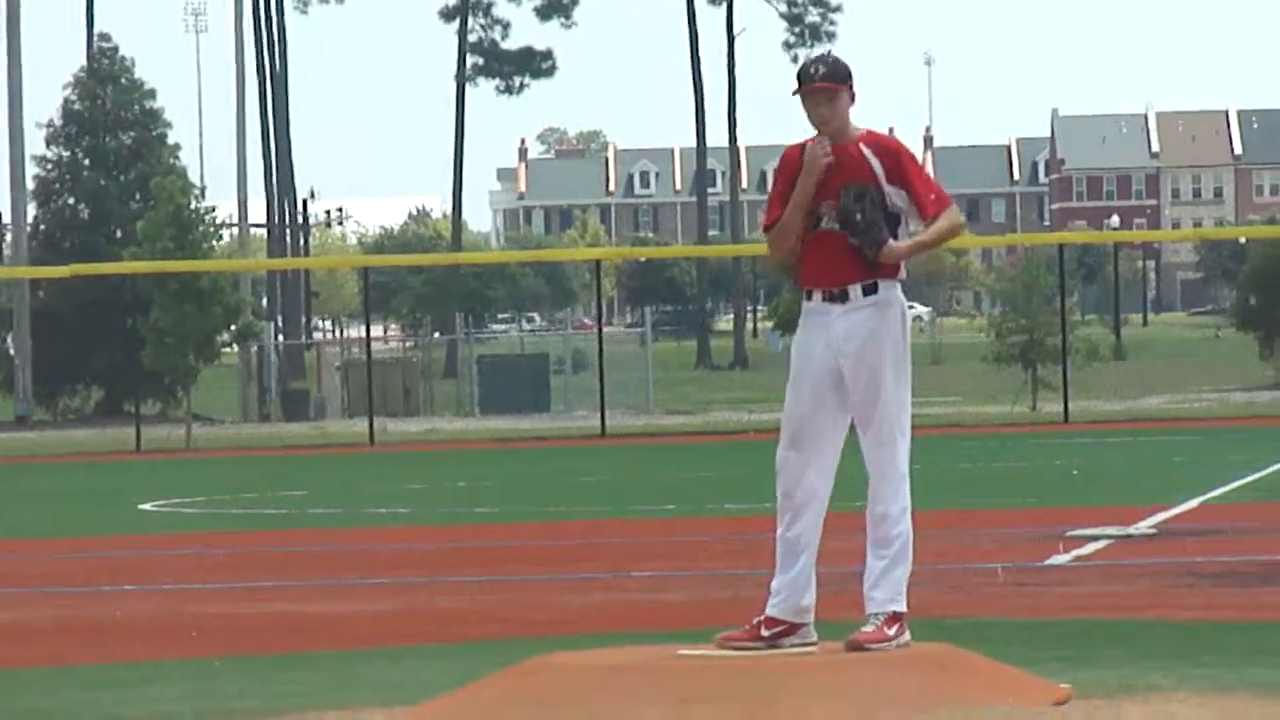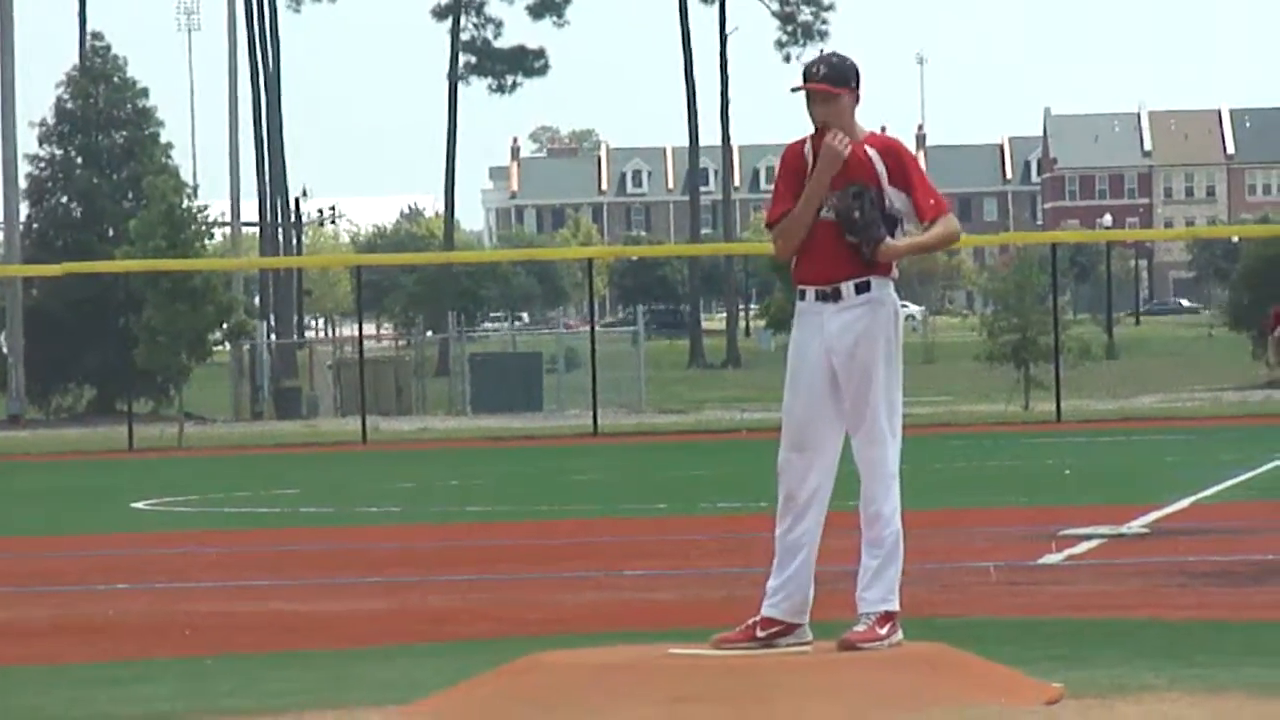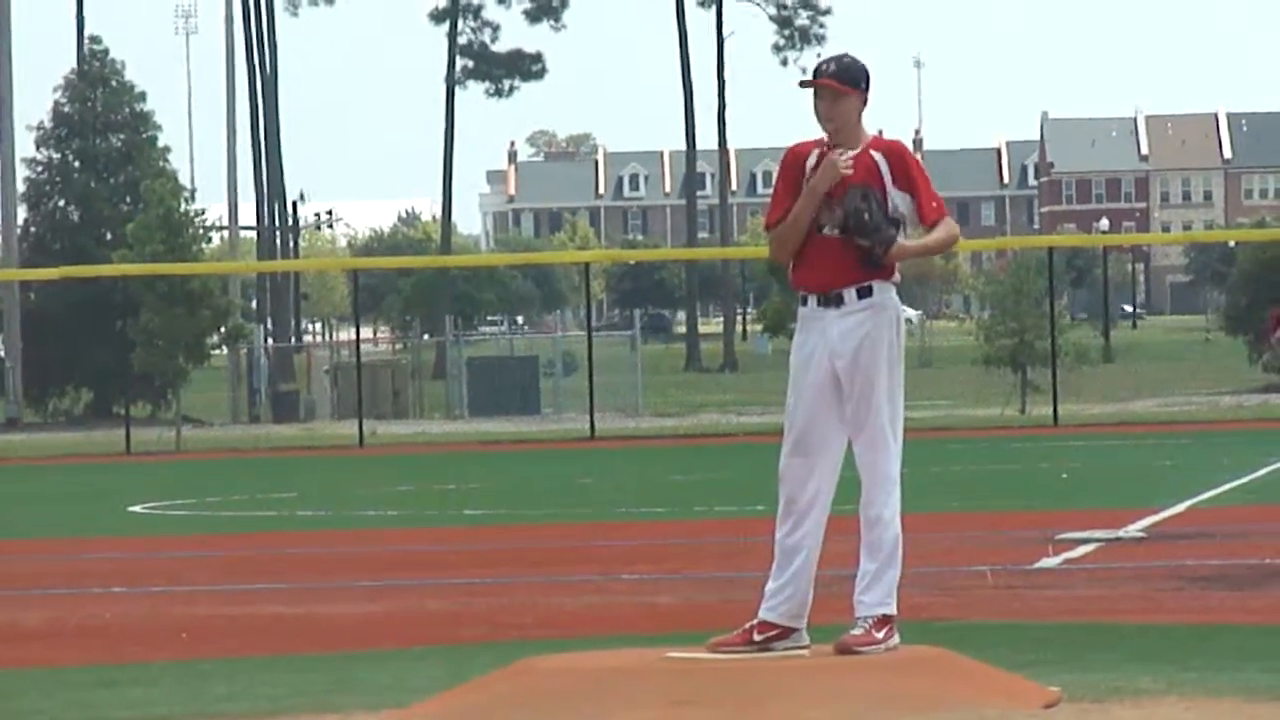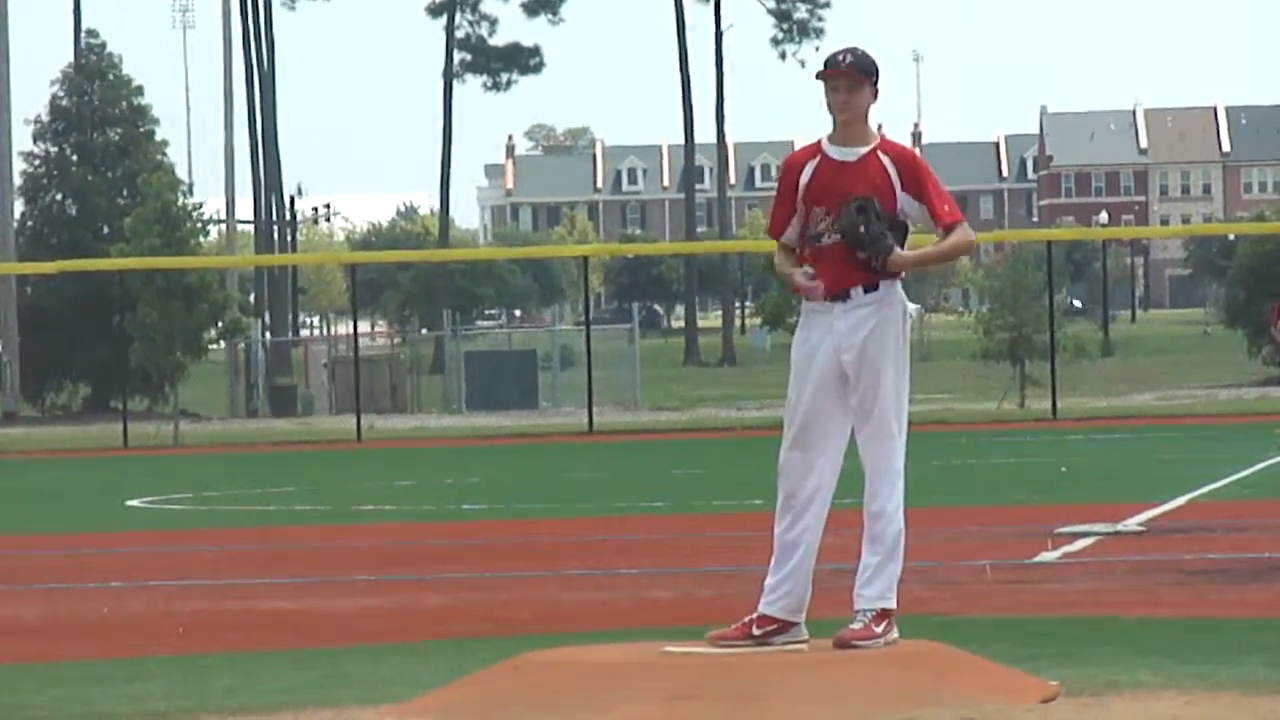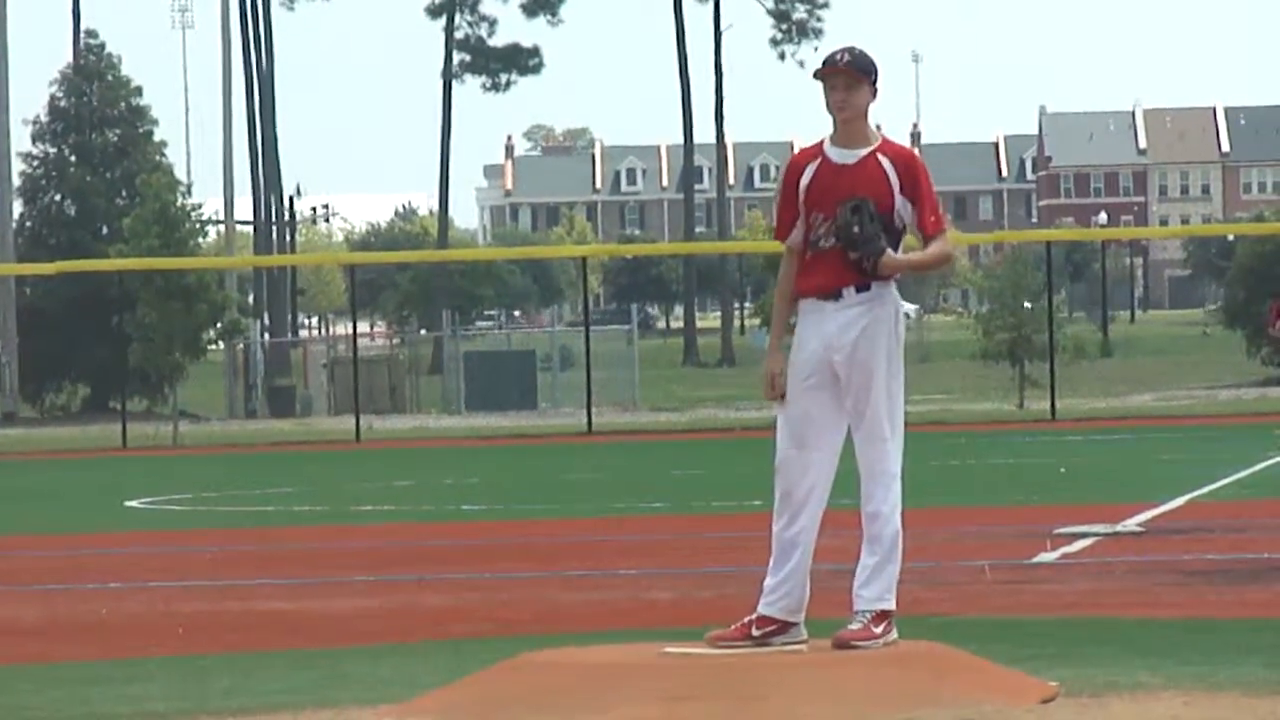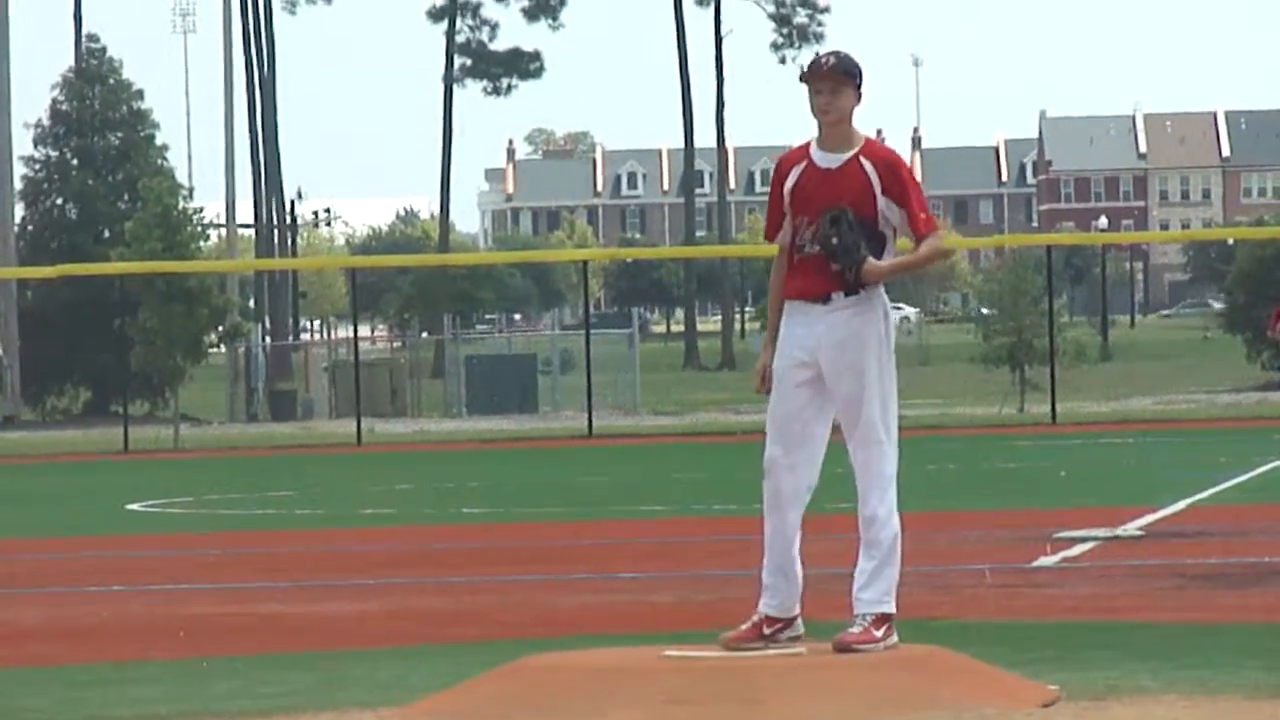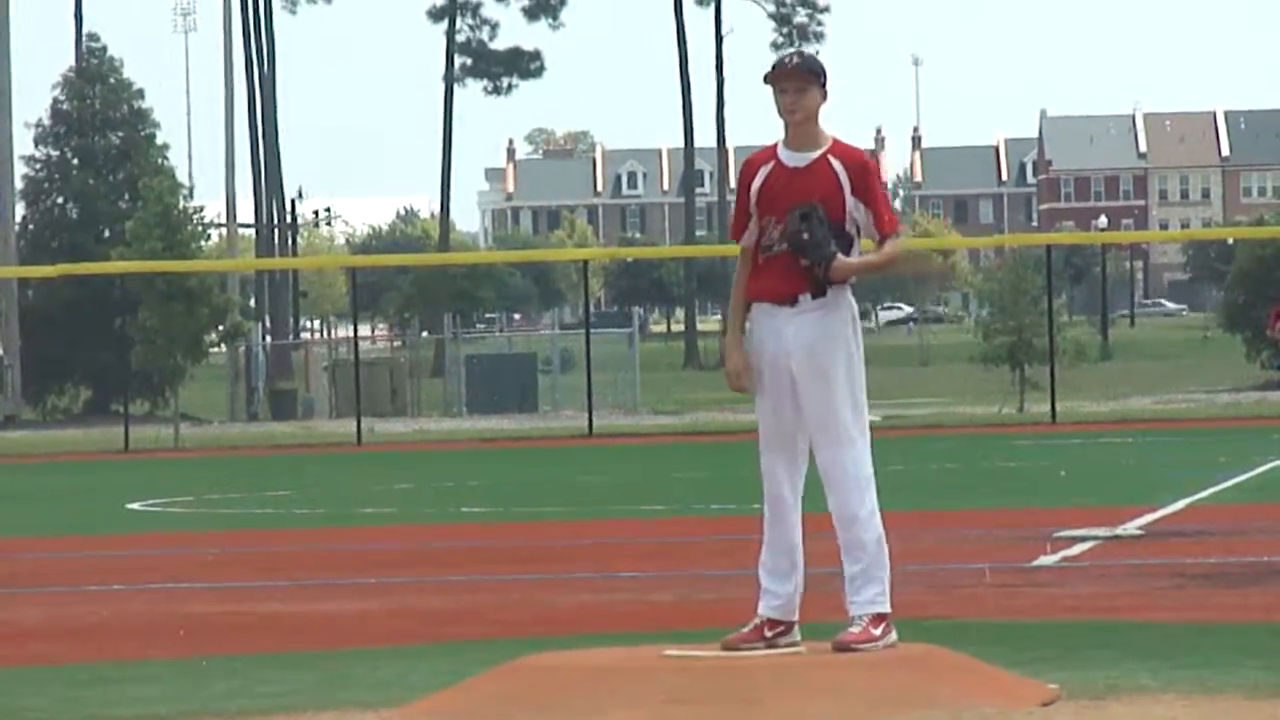
dt=0.3s
person 1, frame 1
left shoulder: (885, 151)
right shoulder: (794, 161)
left elbow: (950, 218)
right elbow: (778, 253)
left wrist: (905, 246)
right wrist: (808, 181)
left hip: (874, 311)
right hip: (816, 316)
left knee: (886, 459)
right knee: (798, 461)
left ankle: (889, 610)
right ankle: (788, 611)
person 1, frame 2
left shoulder: (887, 153)
right shoulder: (798, 156)
left elbow: (948, 226)
right elbow: (782, 247)
left wrist: (901, 246)
right wrist: (823, 173)
left hip: (866, 310)
right hip: (810, 315)
left knee: (876, 457)
right knee: (800, 463)
left ankle: (880, 609)
right ankle: (784, 611)
person 1, frame 3
left shoulder: (891, 156)
right shoulder: (799, 161)
left elbow: (947, 229)
right elbow: (778, 251)
left wrist: (908, 247)
right wrist: (817, 188)
left hip: (869, 315)
right hip: (812, 320)
left knee: (878, 462)
right knee: (802, 468)
left ankle: (878, 614)
right ankle: (781, 616)
person 1, frame 4
left shoulder: (900, 162)
right shoulder: (800, 165)
left elbow: (960, 238)
right elbow: (783, 250)
left wrist: (911, 257)
right wrist: (794, 276)
left hip: (877, 315)
right hip: (818, 320)
left knee: (883, 460)
right knee: (801, 466)
left ankle: (877, 607)
right ankle: (780, 610)
person 1, frame 5
left shoulder: (900, 162)
right shoulder: (803, 166)
left elbow: (942, 248)
right elbow: (792, 258)
left wrist: (900, 260)
right wrist: (775, 345)
left hip: (871, 315)
right hip: (813, 320)
left knee: (879, 462)
right knee: (797, 469)
left ankle: (877, 609)
right ankle: (779, 611)
person 1, frame 6
left shoulder: (883, 164)
right shoulder: (789, 168)
left elbow: (933, 243)
left wrist: (886, 267)
right wrist: (768, 341)
left hip: (858, 319)
right hip: (799, 322)
left knee: (874, 465)
right knee: (783, 468)
left ankle: (876, 611)
right ankle: (778, 610)
person 1, frame 7
left shoulder: (852, 164)
right shoulder: (756, 169)
left elbow: (893, 245)
right elbow: (746, 259)
left wrist: (854, 264)
right wrist: (735, 339)
left hip: (826, 319)
right hip: (770, 324)
left knee: (846, 463)
right knee: (778, 471)
left ankle: (872, 610)
right ankle: (777, 613)
